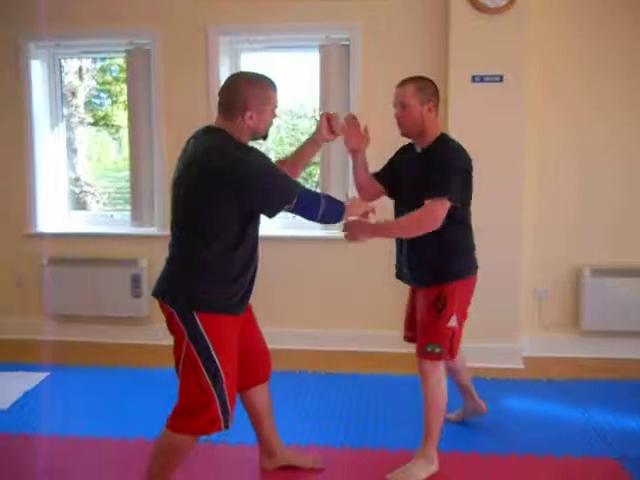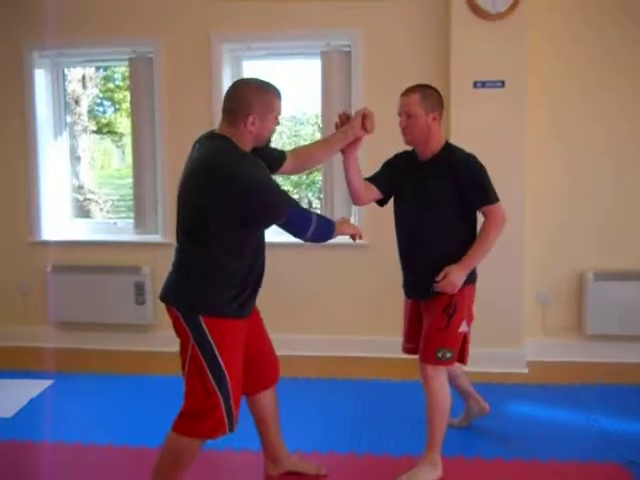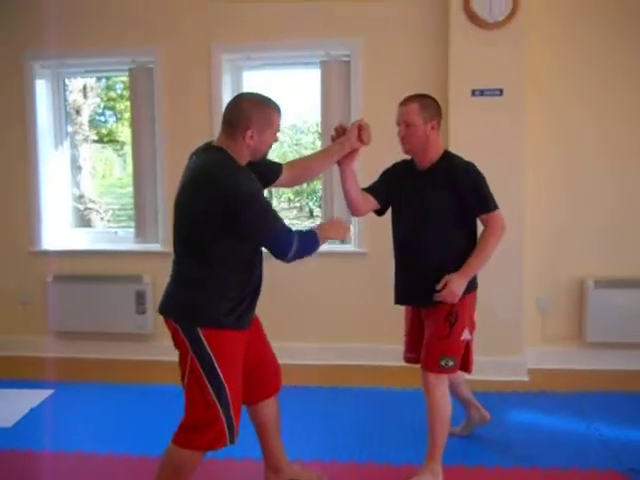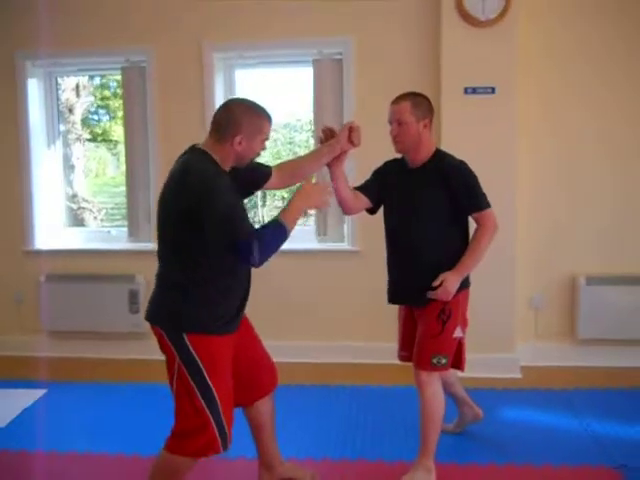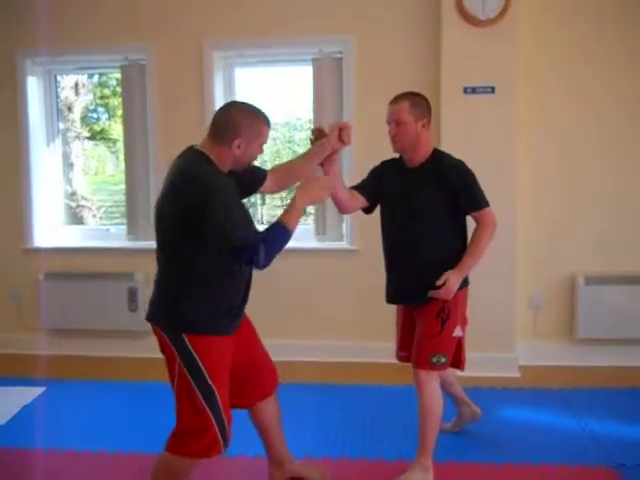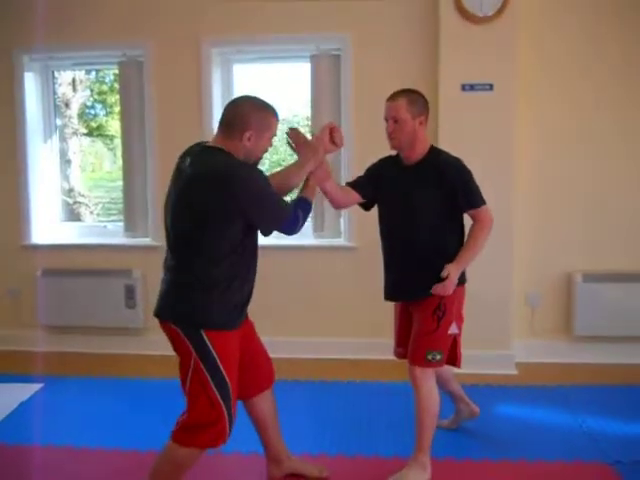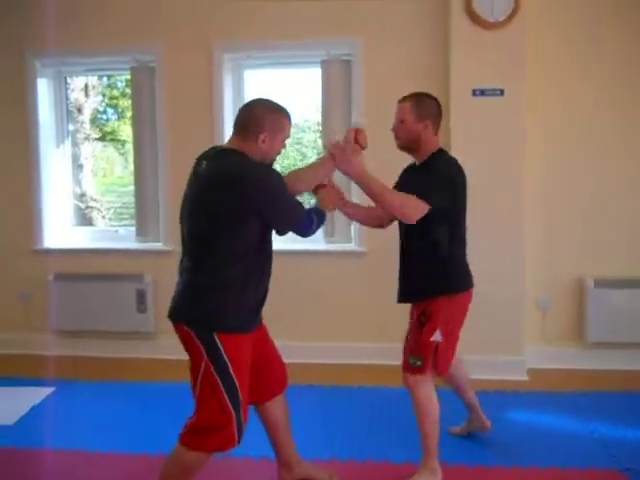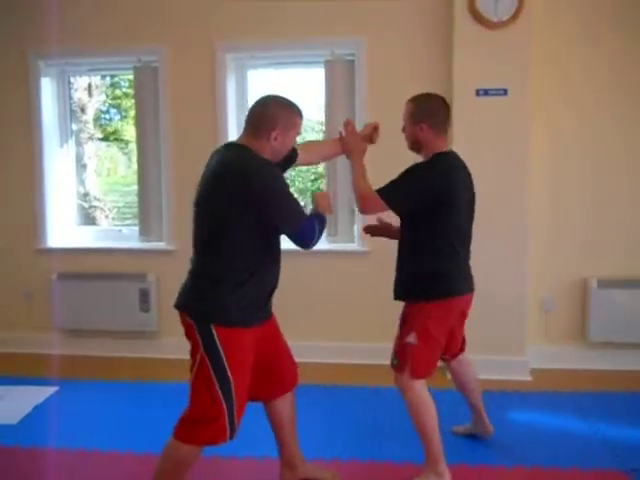
dt=0.4s
person 1, frame 1
left shoulder: (449, 155)
right shoulder: (406, 156)
left elbow: (431, 219)
right elbow: (369, 192)
left wrist: (368, 230)
right wrist: (357, 153)
left hip: (448, 274)
right hip: (422, 272)
left knee: (430, 360)
right knee: (441, 348)
right ankle: (473, 401)
person 1, frame 2
left shoulder: (462, 164)
right shoulder: (400, 164)
left elbow: (496, 218)
right elbow: (361, 195)
left wrist: (463, 267)
right wrist: (349, 153)
left hip: (450, 284)
right hip: (415, 283)
left knee: (432, 367)
right knee: (437, 356)
right ankle: (474, 401)
person 1, frame 3
left shoulder: (461, 172)
right shoulder: (397, 174)
left elbow: (495, 226)
right elbow: (358, 206)
left wrist: (463, 275)
right wrist: (346, 165)
left hip: (450, 292)
right hip: (415, 291)
left knee: (434, 376)
right knee: (438, 365)
right ankle: (475, 410)
person 1, frame 4
left shoulder: (452, 170)
right shoulder: (389, 172)
left elbow: (488, 223)
right elbow: (351, 205)
left wrist: (457, 274)
right wrist: (336, 166)
left hip: (443, 291)
right hip: (408, 290)
left knee: (426, 373)
right knee: (429, 363)
right ankle: (468, 408)
person 1, frame 5
left shoulder: (451, 170)
right shoulder: (386, 172)
left elbow: (487, 222)
right elbow: (347, 204)
left wrist: (459, 272)
right wrist: (329, 166)
left hip: (441, 290)
right hip: (405, 289)
left knee: (425, 372)
right knee: (428, 362)
right ankle: (466, 407)
person 1, frame 6
left shoulder: (449, 168)
right shoulder: (384, 169)
left elbow: (484, 220)
right elbow: (341, 199)
left wrist: (458, 266)
right wrist: (315, 165)
left hip: (439, 287)
right hip: (404, 286)
left knee: (421, 369)
right knee: (422, 359)
right ankle: (464, 404)
person 1, frame 7
left shoulder: (444, 169)
right shoulder: (416, 171)
left elbow: (409, 214)
right elbow: (384, 217)
left wrist: (360, 174)
right wrist: (338, 199)
left hip: (443, 290)
right hip: (434, 287)
left knee: (417, 374)
right knee: (443, 357)
right ankle: (478, 417)
person 1, frame 8
left shoulder: (427, 174)
right shoulder: (454, 169)
left elbow: (368, 203)
left wrist: (356, 157)
right wrist: (394, 232)
left hip: (433, 293)
right hip: (457, 285)
left knee: (408, 376)
right knee: (454, 355)
right ankle: (481, 421)
person 2, frame 1
left shoulder: (213, 143)
right shoulder: (232, 161)
left elbow: (275, 178)
right elbow: (306, 204)
left wrist: (316, 142)
right wrist: (352, 208)
left hip: (221, 292)
right hip: (199, 300)
left knee: (255, 368)
right knee: (204, 405)
person 2, frame 2
left shoulder: (223, 148)
right shoulder: (235, 169)
left elbow: (292, 161)
right elbow: (301, 224)
left wrist: (347, 135)
right wrist: (340, 227)
left hip: (230, 297)
right hip: (207, 305)
left knee: (263, 372)
right knee: (210, 408)
person 2, frame 3
left shoulder: (221, 160)
right shoulder: (228, 179)
left elbow: (289, 174)
right elbow: (287, 247)
left wrist: (343, 147)
right wrist: (327, 231)
left hip: (230, 308)
right hip: (204, 317)
left knee: (264, 381)
right knee: (210, 421)
person 2, frame 4
left shoulder: (218, 166)
right shoulder: (202, 180)
left elbow: (279, 175)
right elbow: (255, 251)
left wrist: (333, 148)
right wrist: (301, 204)
left hip: (221, 313)
right hip: (191, 322)
left knee: (259, 379)
right knee: (203, 427)
person 2, frame 5
left shoulder: (208, 166)
right shoulder: (206, 184)
left elbow: (272, 180)
right elbow: (259, 253)
left wrist: (325, 148)
right wrist: (302, 201)
left hip: (222, 313)
right hip: (191, 322)
left knee: (261, 382)
right knee: (204, 427)
person 2, frame 6
left shoulder: (199, 158)
right shoulder: (234, 176)
left elbow: (269, 191)
right elbow: (289, 222)
left wrist: (311, 156)
right wrist: (312, 185)
left hip: (214, 306)
right hip: (199, 315)
left knee: (258, 377)
right knee: (209, 418)
person 2, frame 7
left shoulder: (216, 161)
right shoulder: (250, 177)
left elbow: (287, 185)
right elbow: (302, 223)
left wrist: (337, 159)
right wrist: (325, 204)
left hip: (231, 310)
right hip: (214, 318)
left knee: (270, 381)
right knee: (219, 422)
person 2, frame 8
left shoulder: (236, 156)
right shoulder: (255, 174)
left elbow: (304, 154)
right elbow: (306, 235)
right wrist: (321, 210)
left hip: (247, 305)
right hip: (219, 313)
left knee: (280, 378)
right knee: (211, 416)
